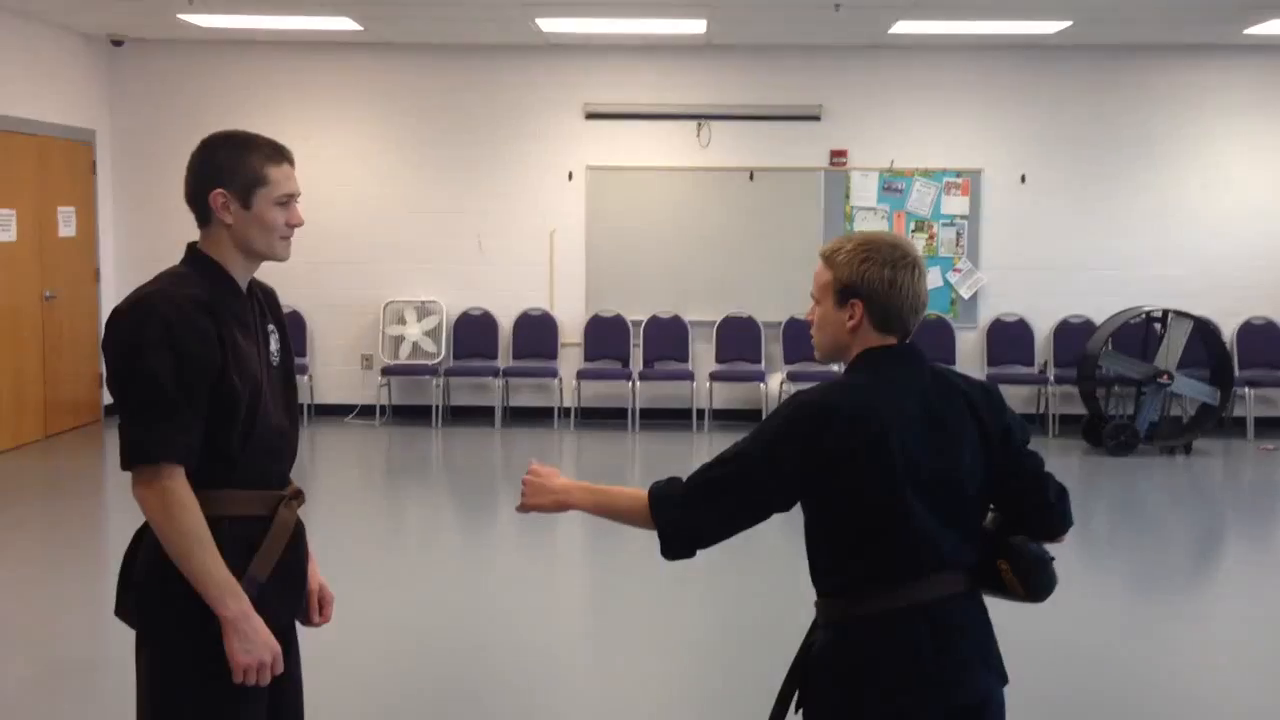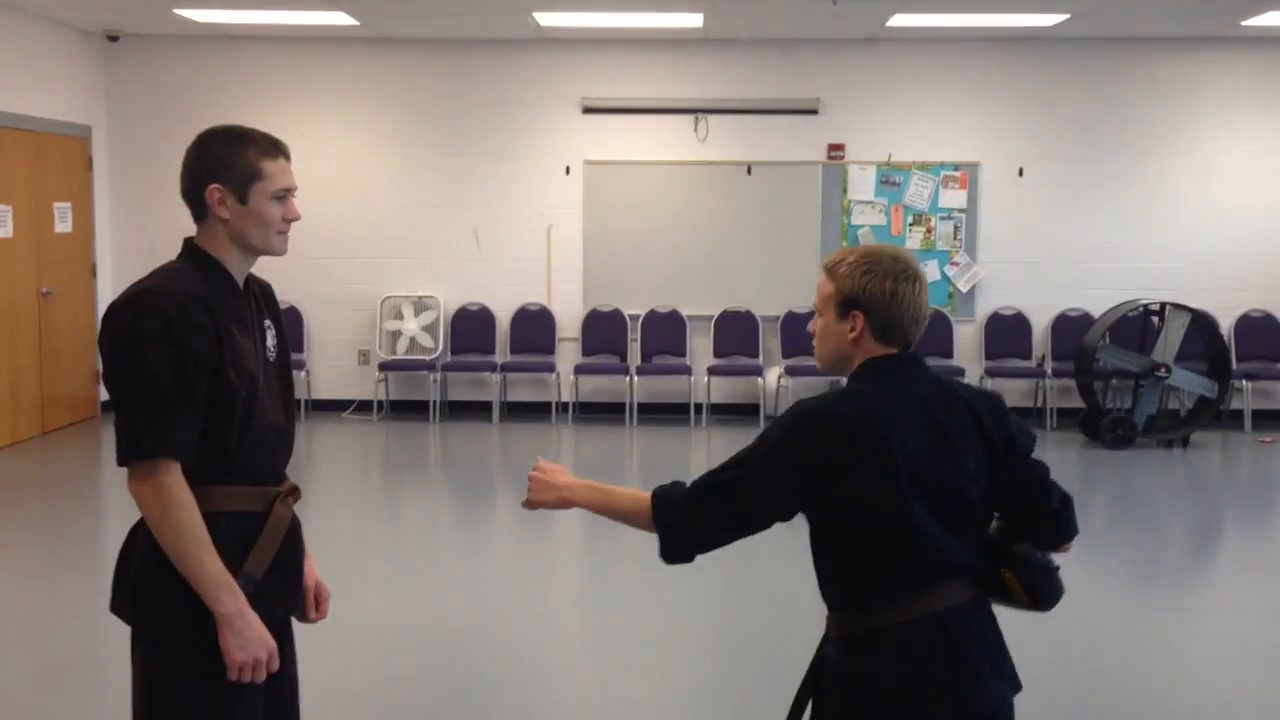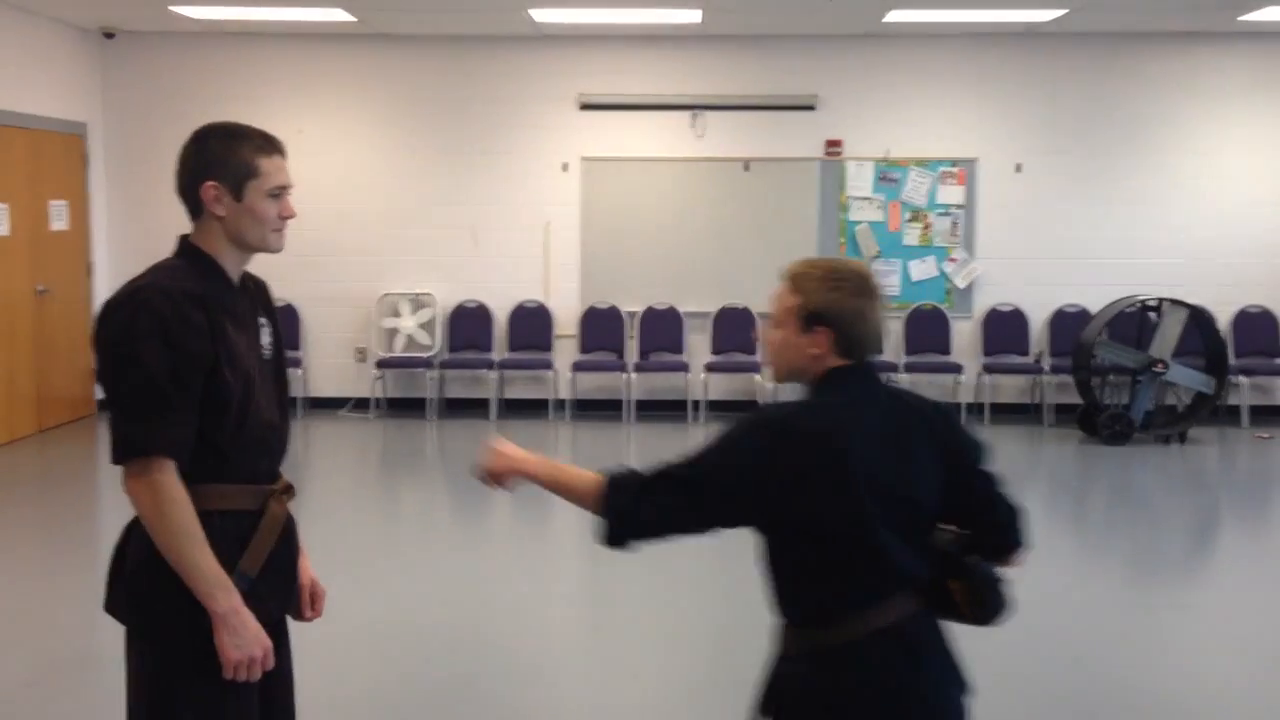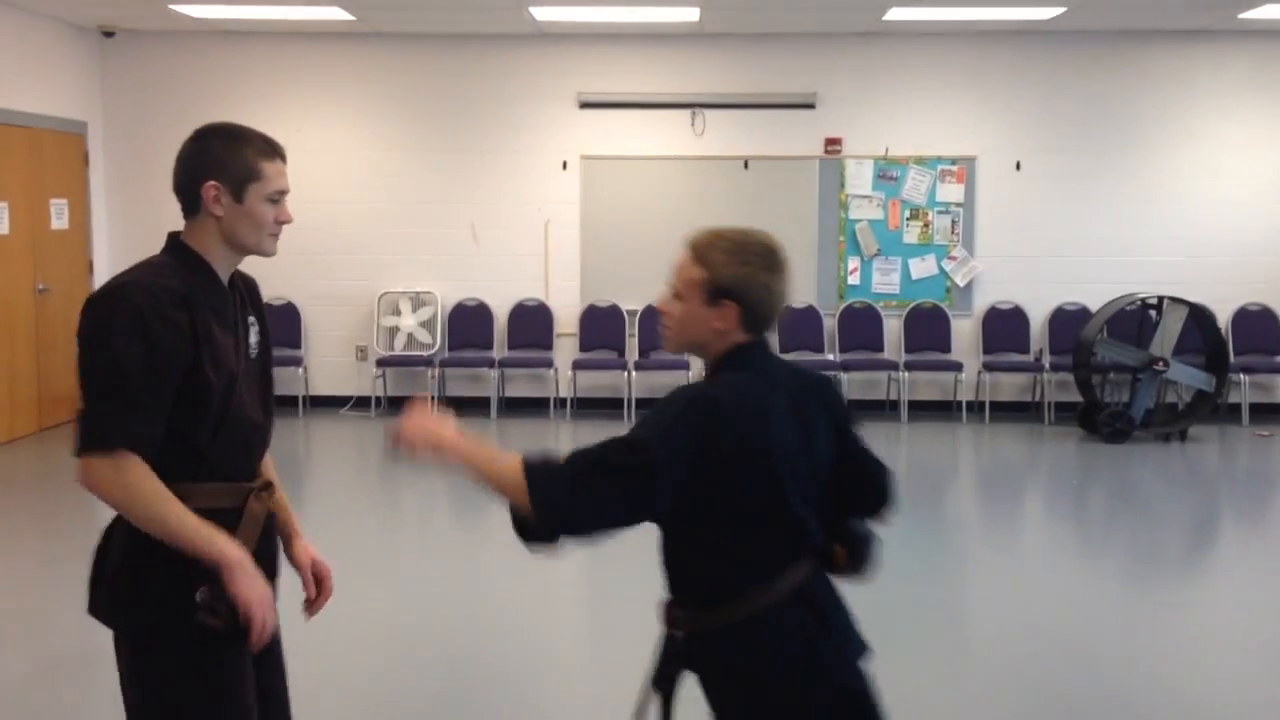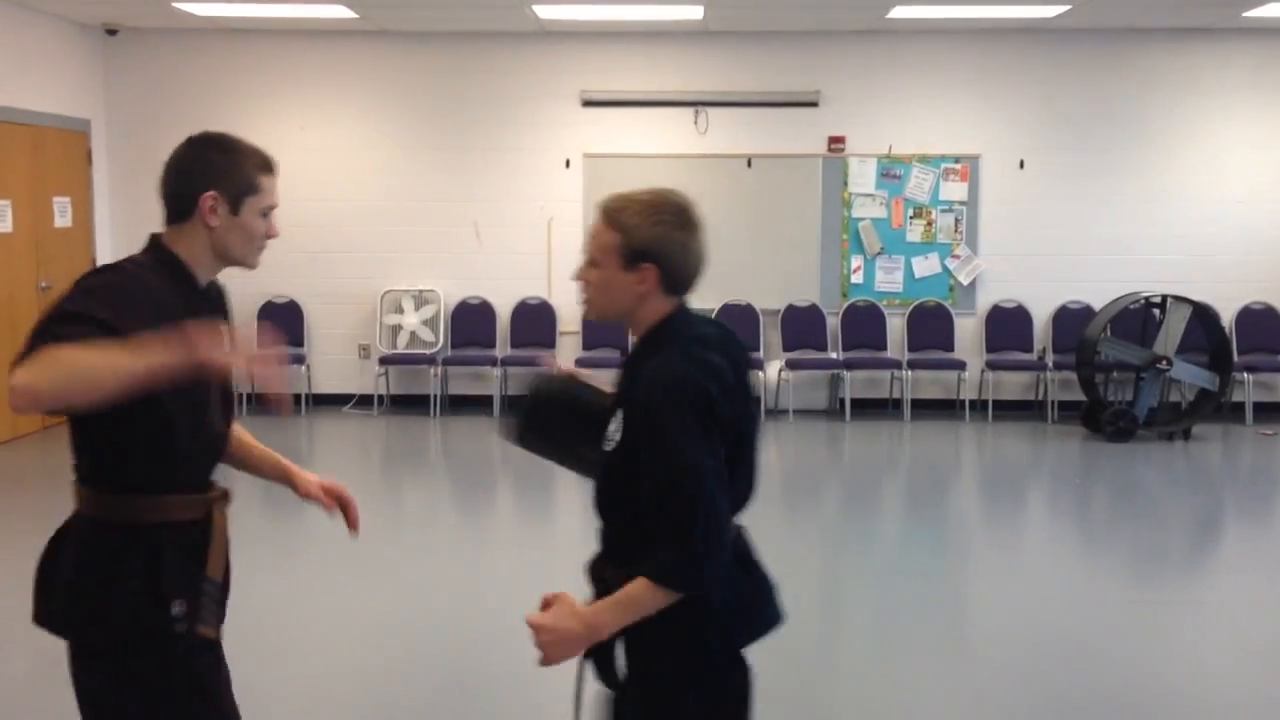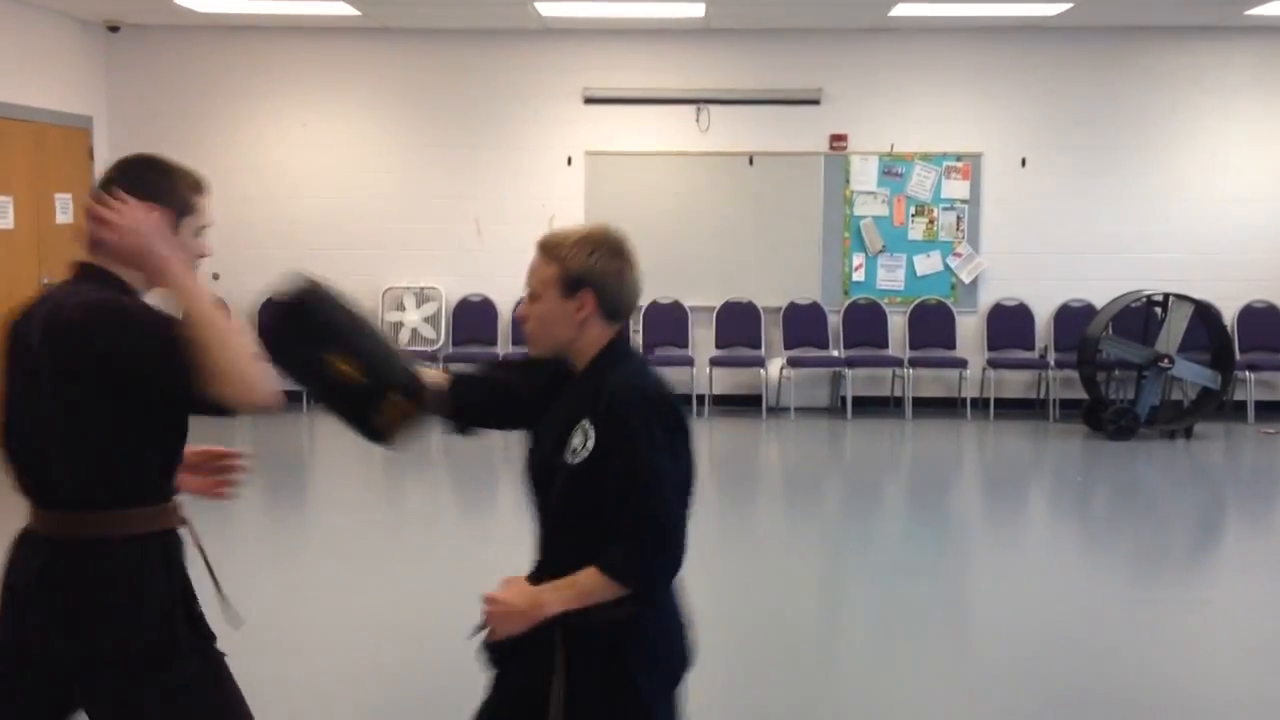
dt=0.2s
person 1, frame 1
left shoulder: (261, 303)
right shoulder: (163, 316)
right elbow: (158, 481)
left wrist: (299, 560)
right wrist: (235, 612)
left hip: (258, 564)
right hip: (200, 582)
person 1, frame 2
left shoulder: (257, 298)
right shoulder: (160, 311)
right elbow: (155, 476)
left wrist: (296, 555)
right wrist: (230, 609)
left hip: (255, 559)
right hip: (197, 577)
person 1, frame 3
left shoulder: (252, 296)
right shoulder: (155, 309)
right elbow: (150, 475)
left wrist: (291, 554)
right wrist: (226, 607)
left hip: (249, 558)
right hip: (190, 579)
person 1, frame 4
left shoulder: (240, 294)
right shoulder: (139, 304)
right elbow: (106, 466)
left wrist: (292, 537)
right wrist: (229, 558)
left hip: (231, 559)
right hip: (174, 572)
person 1, frame 5
left shoulder: (199, 297)
right shoulder: (122, 293)
right elbow: (32, 385)
left wrist: (293, 475)
right wrist: (186, 350)
left hip: (167, 561)
right hip: (131, 572)
person 1, frame 6
left shoulder: (48, 316)
right shoulder: (115, 323)
right elbow: (255, 391)
left wrist: (171, 467)
right wrist: (172, 271)
left hip: (47, 573)
right hip: (121, 578)
person 2, frame 1
left shoulder: (823, 416)
right shoulder: (975, 402)
left elbow: (694, 508)
right elbow: (1049, 519)
left wrist: (570, 493)
left hip: (868, 661)
right hip: (958, 647)
person 2, frame 2
left shoulder: (824, 426)
right shoulder: (978, 410)
left elbow: (695, 514)
right elbow: (1055, 530)
left wrist: (574, 490)
left hip: (881, 669)
right hip: (968, 655)
person 2, frame 3
left shoulder: (781, 437)
right shoulder: (929, 422)
left elbow: (647, 501)
right elbow: (1003, 541)
left wrist: (527, 466)
right hip: (917, 663)
person 2, frame 4
left shoulder: (698, 417)
right shoulder: (809, 391)
left elbow: (572, 497)
right elbow: (869, 496)
left wrist: (451, 444)
left hip: (754, 653)
right hip: (810, 627)
person 2, frame 5
left shoulder: (670, 389)
right shoulder: (703, 344)
left elbow: (694, 551)
left wrist: (591, 623)
right wrist: (604, 409)
left hip: (686, 618)
person 2, frame 6
left shoulder: (643, 408)
right shoulder: (562, 378)
left elbow: (650, 559)
right elbow: (466, 395)
left wrist: (540, 603)
left hip: (619, 644)
right hip: (562, 634)
